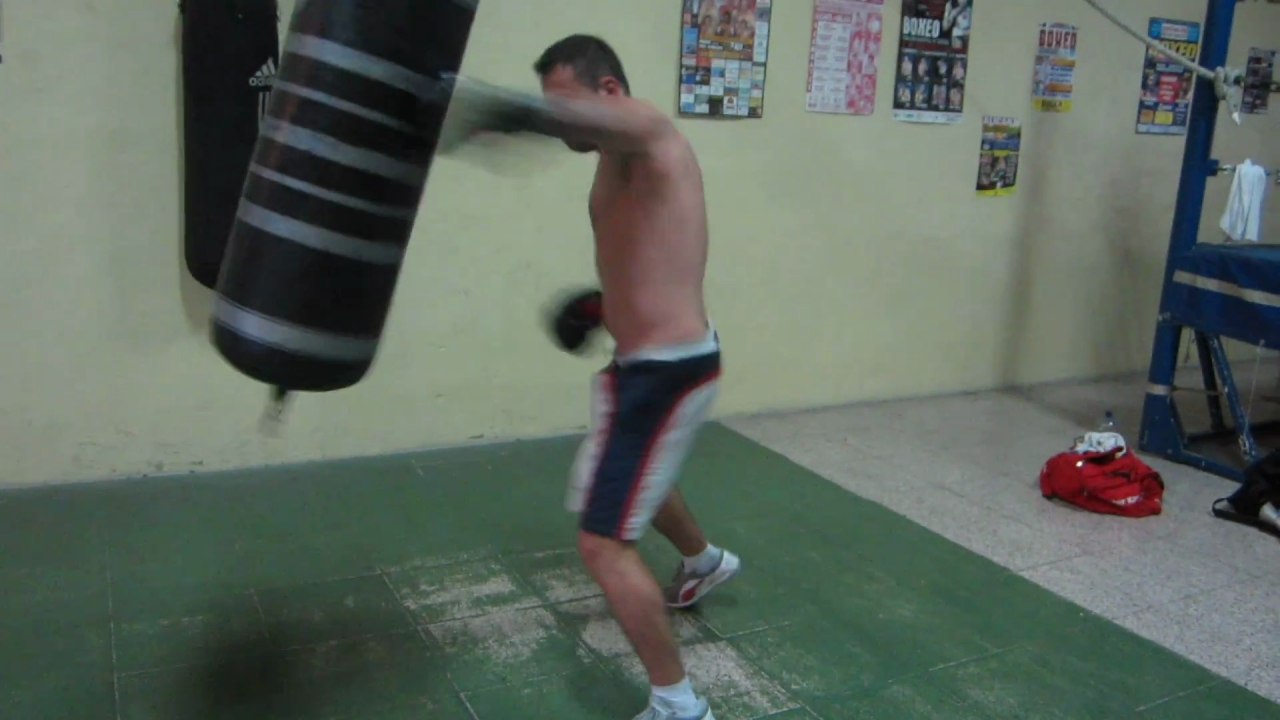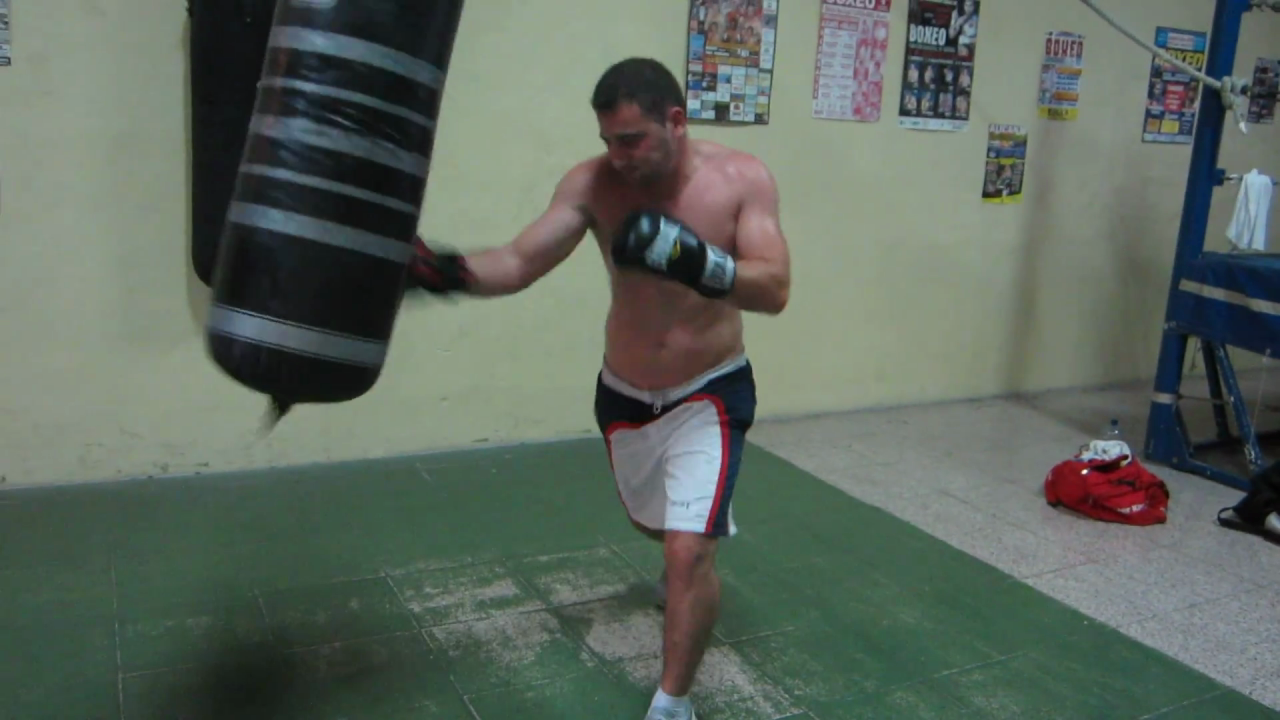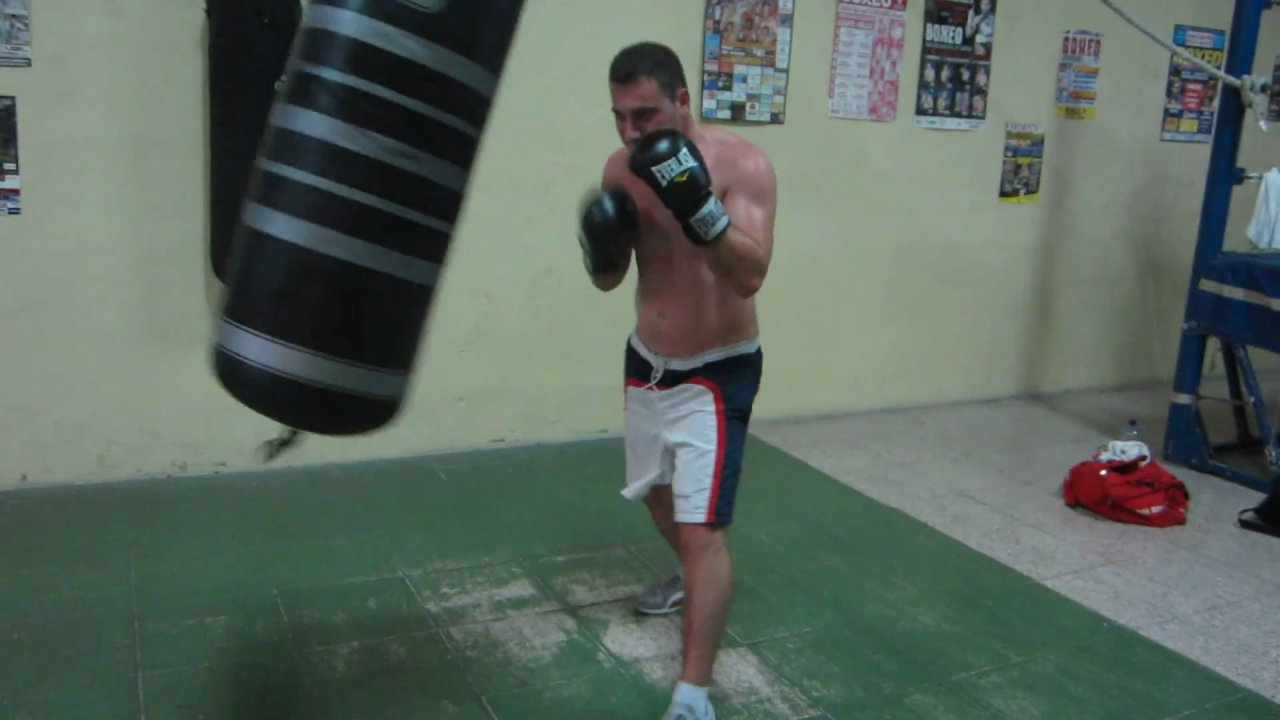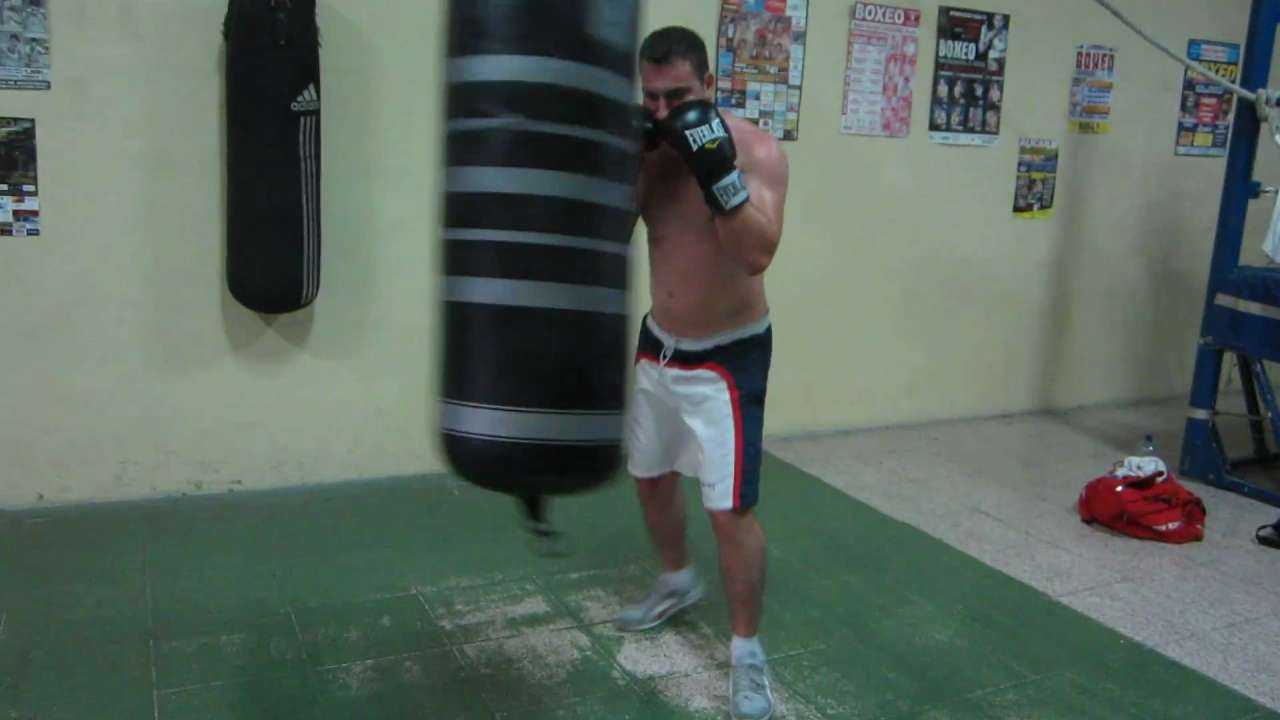
dt=0.3s
person 1, frame 1
left shoulder: (645, 132)
right shoulder: (627, 156)
left elbow: (613, 119)
left wrist: (519, 107)
right wrist: (596, 297)
left hip: (662, 372)
right hip: (648, 364)
left knee: (600, 543)
right knee: (637, 489)
right ankle: (706, 561)
person 1, frame 2
left shoulder: (743, 177)
right shoulder: (592, 181)
left elbow: (775, 292)
right elbow: (520, 264)
left wrist: (694, 259)
right wrist: (452, 270)
left hip: (710, 393)
right hip: (626, 396)
left knee: (686, 555)
right knee: (654, 516)
right ankle: (693, 554)
person 1, frame 3
left shoulder: (743, 163)
right shoulder: (624, 166)
left elbow: (749, 277)
right elbow: (607, 277)
left wrist: (698, 202)
right wrist: (600, 241)
left hip: (719, 373)
right hip: (647, 362)
left knee: (704, 528)
right knee: (655, 491)
right ankle: (691, 578)
person 1, frame 4
left shoulder: (756, 147)
right shoulder: (648, 145)
left elbow: (757, 254)
left wrist: (719, 170)
left hip: (729, 354)
right hip: (661, 344)
left knee: (730, 512)
right knee: (651, 479)
left ankle: (747, 651)
right ankle: (676, 582)
